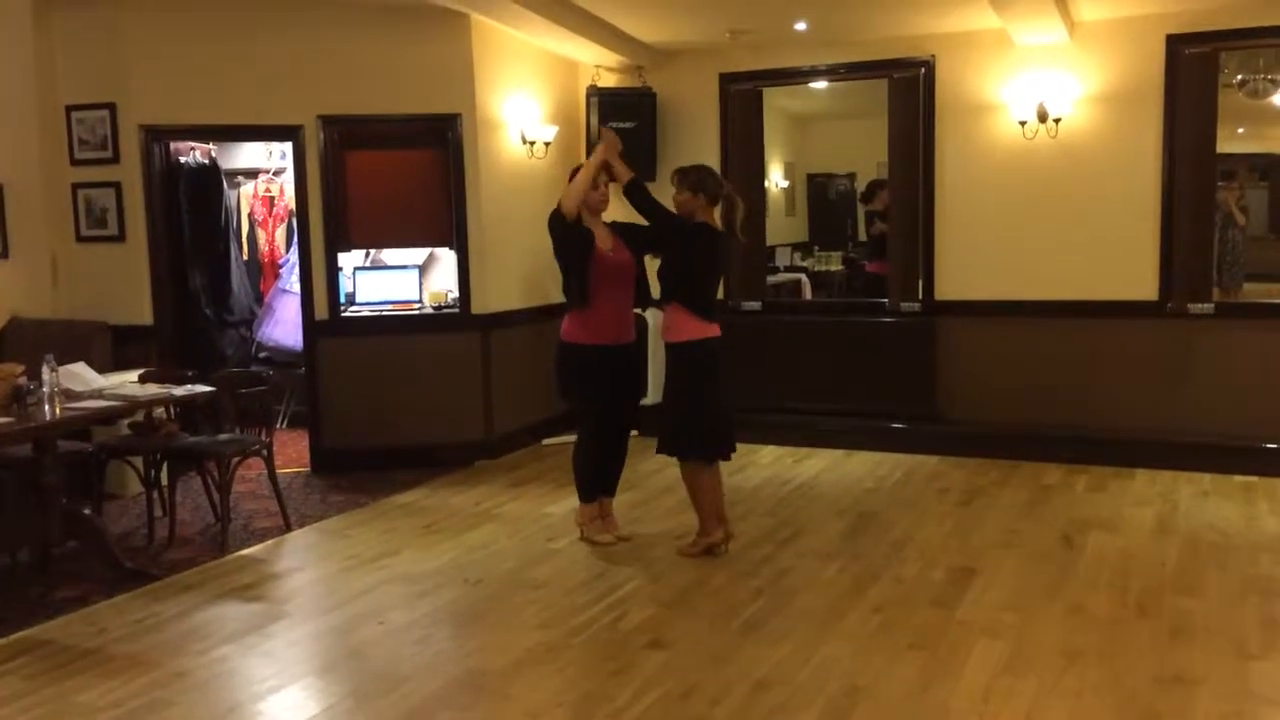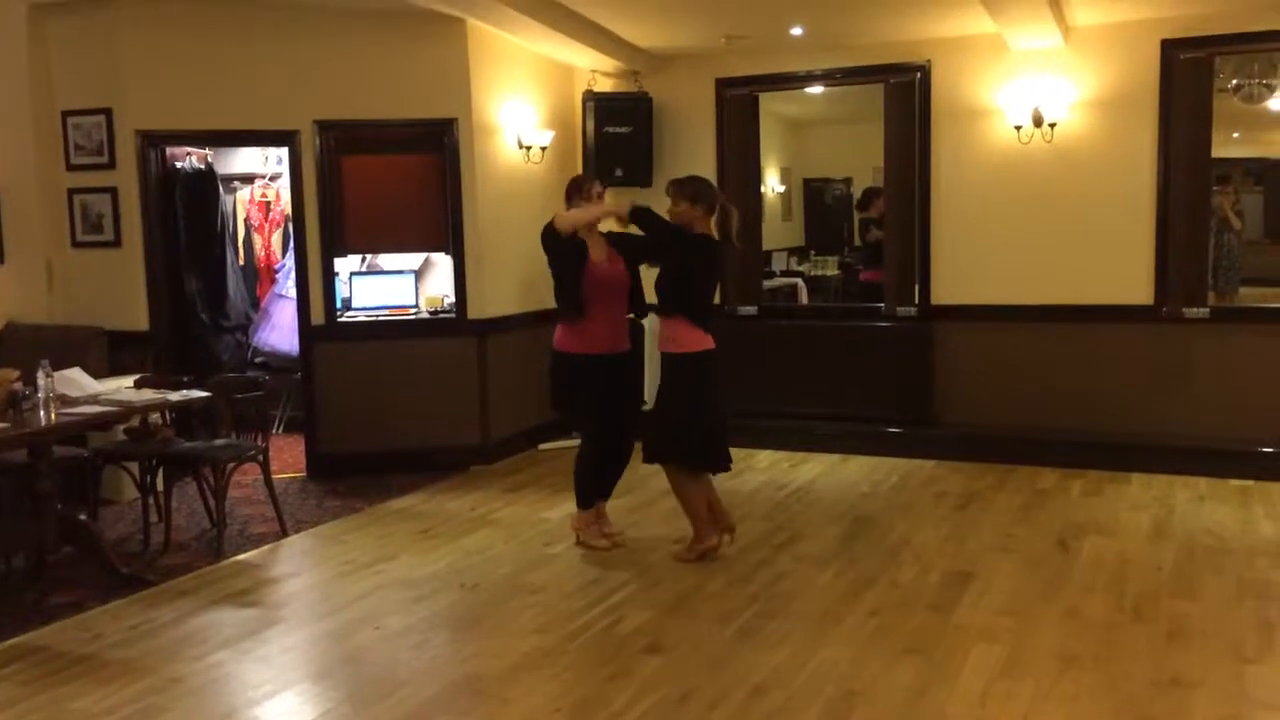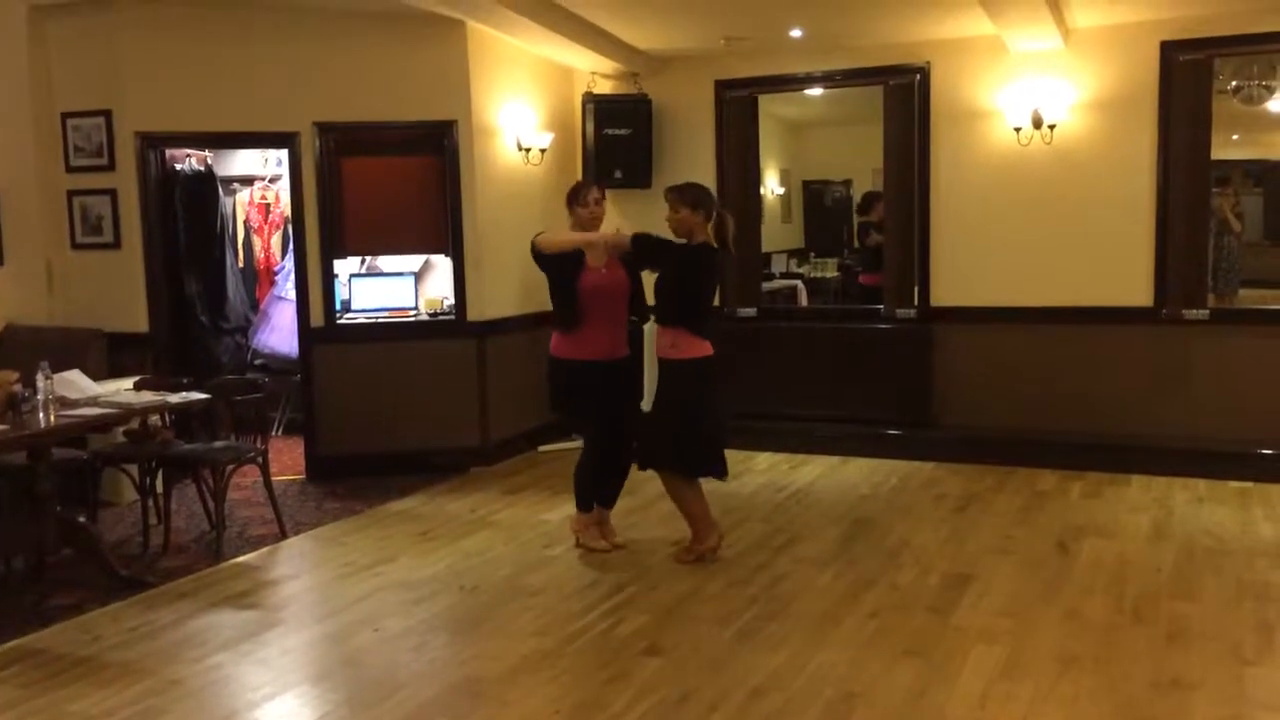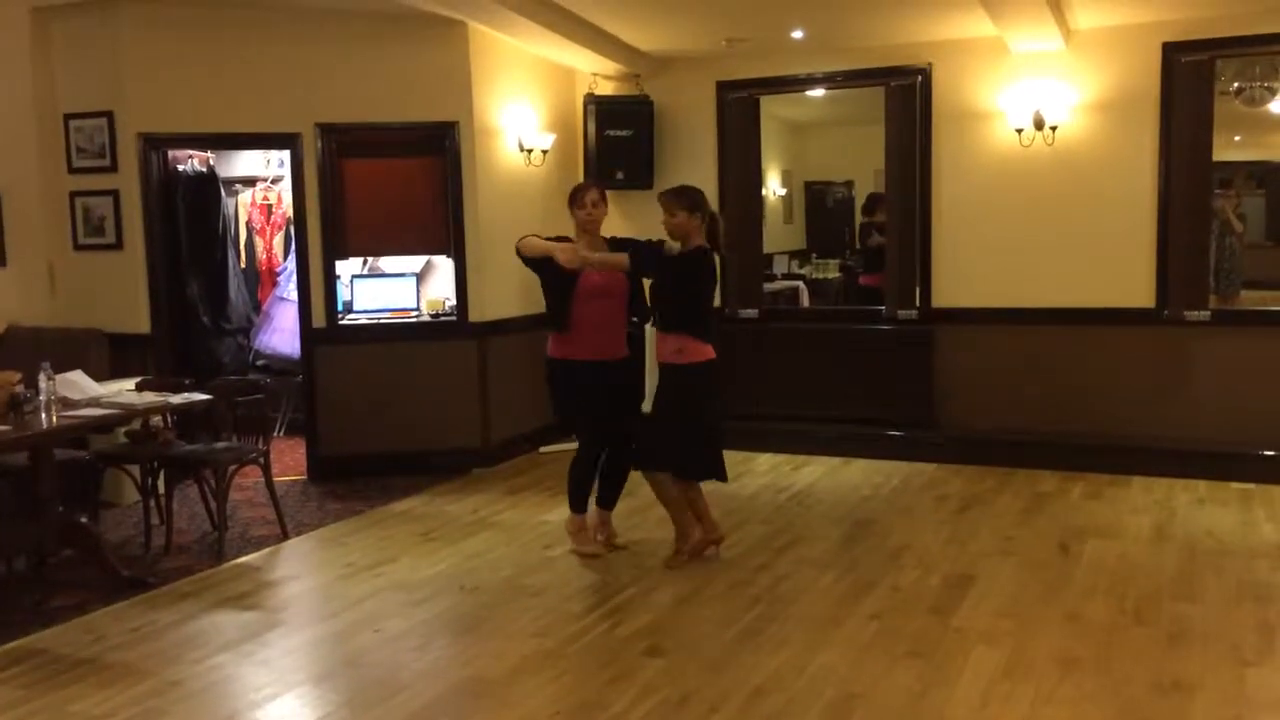
dt=0.2s
person 1, frame 1
left shoulder: (694, 237)
right shoulder: (707, 238)
left elbow: (644, 202)
right elbow: (657, 237)
left wrist: (613, 158)
left hip: (691, 348)
right hip: (700, 345)
left knee: (690, 443)
right knee: (702, 441)
left ankle: (709, 529)
right ankle: (719, 523)
person 1, frame 2
left shoulder: (696, 246)
right shoulder: (698, 248)
left elbow: (645, 219)
right elbow: (654, 246)
left wrist: (622, 207)
left hip: (687, 359)
right hip: (689, 357)
left knee: (676, 451)
right knee: (684, 449)
left ankle: (704, 534)
right ankle: (718, 518)
person 1, frame 3
left shoulder: (702, 257)
right shoulder: (689, 256)
left elbow: (645, 246)
right elbow: (650, 252)
left wrist: (586, 239)
left hip: (688, 367)
right hip: (682, 364)
left knee: (668, 455)
right knee: (668, 453)
left ankle: (705, 535)
right ankle: (705, 530)
person 1, frame 4
left shoulder: (697, 261)
right shoulder: (678, 258)
left elbow: (645, 262)
left wrist: (590, 257)
left hip: (690, 370)
right hip: (679, 368)
left knee: (655, 455)
right knee: (673, 456)
left ankle: (688, 531)
right ankle: (706, 528)
person 2, frame 1
left shoulder: (625, 234)
right shoulder: (570, 233)
right elbow: (565, 208)
right wrist: (595, 157)
left hip: (623, 347)
right hip: (583, 349)
left knee: (619, 429)
right knee: (593, 430)
left ankle: (606, 509)
right ankle: (588, 514)
person 2, frame 2
left shoulder: (620, 244)
right shoulder: (566, 248)
right elbow: (556, 225)
right wrist: (609, 208)
left hip: (618, 356)
right hip: (577, 359)
left knee: (624, 435)
right knee: (596, 438)
left ankle: (599, 508)
right ankle: (585, 520)
person 2, frame 3
left shoulder: (623, 251)
right shoulder: (564, 255)
right elbow: (539, 244)
right wrist: (588, 238)
left hip: (618, 363)
right hip: (575, 365)
left knee: (624, 442)
right knee: (598, 442)
left ankle: (603, 516)
right ankle: (584, 522)
person 2, frame 4
left shoulder: (624, 249)
right shoulder: (560, 250)
right elbow: (524, 245)
right wrist: (555, 250)
left hip: (618, 364)
right hip: (572, 365)
left knee: (623, 443)
right knee: (592, 442)
left ankle: (604, 519)
right ankle: (577, 523)
